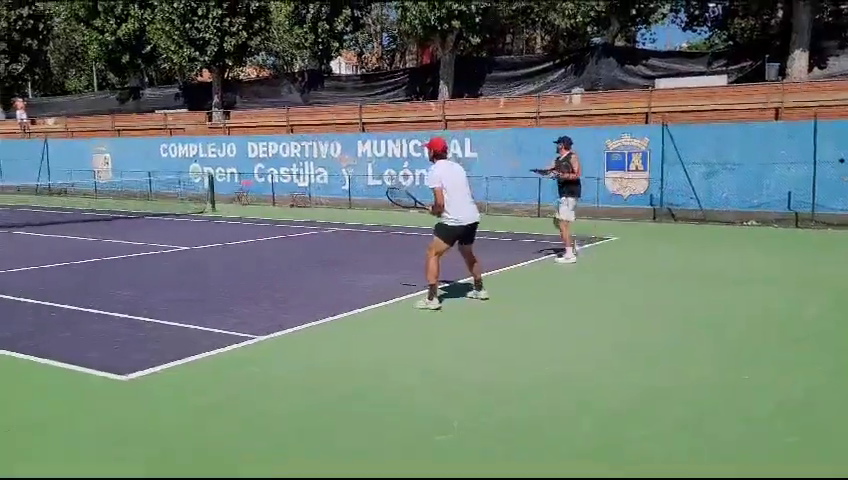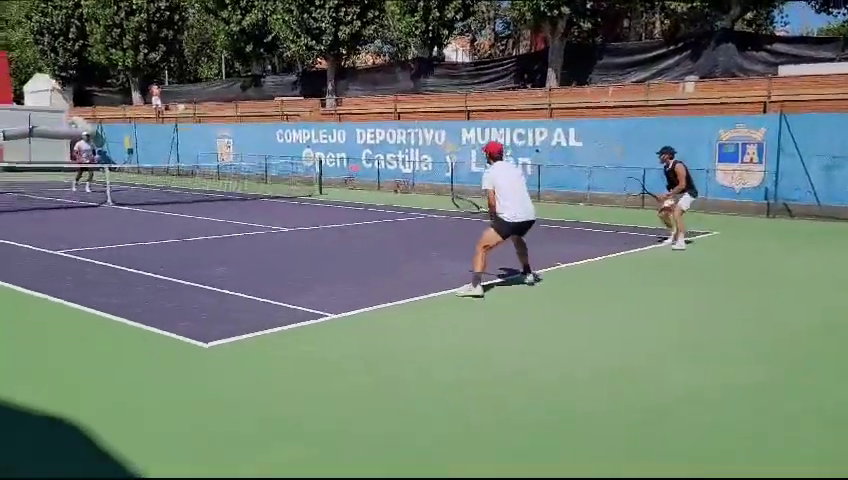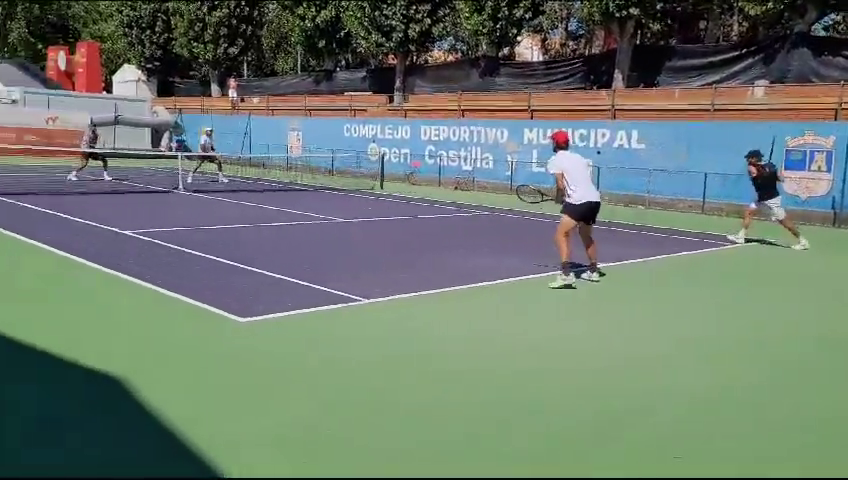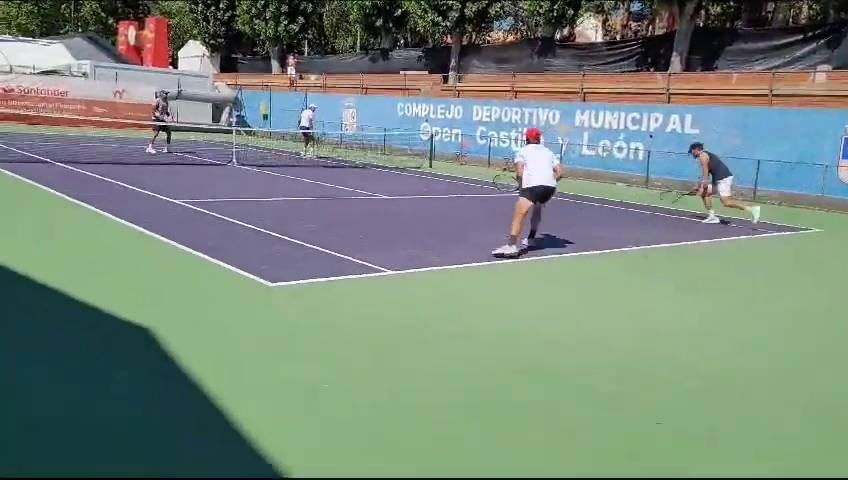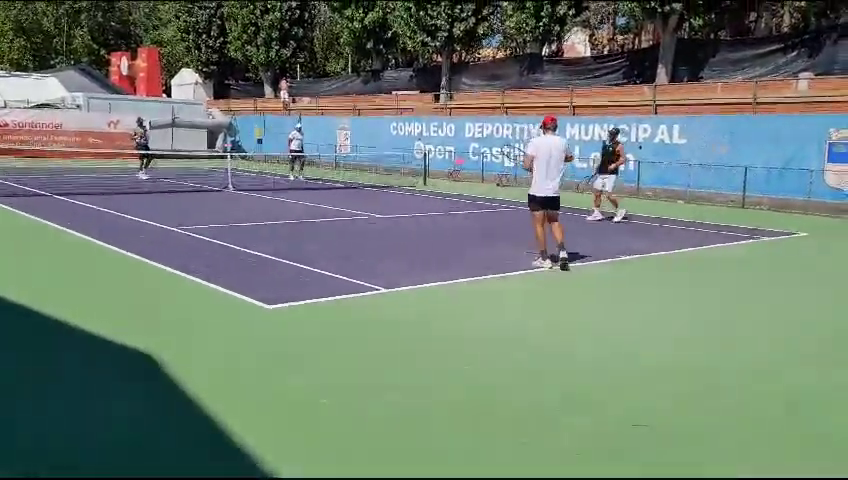
dt=1s
person 1, frame 1
left shoulder: (435, 170)
right shoulder: (458, 167)
left elbow: (440, 203)
left wrist: (434, 210)
left hip: (453, 221)
right hip: (472, 217)
left knee: (433, 254)
right knee: (467, 253)
left ankle: (432, 298)
right ankle: (479, 289)
person 1, frame 2
left shoulder: (489, 173)
right shoulder: (515, 168)
left elbow: (492, 203)
left wrist: (492, 214)
left hip: (510, 218)
right hip: (529, 216)
left knee: (482, 247)
right knee: (517, 239)
left ankle: (475, 285)
right ankle: (528, 274)
person 1, frame 3
left shoulder: (555, 159)
right shoulder: (579, 158)
left elbow: (560, 185)
left wrist: (558, 198)
right wrist: (565, 197)
left hip: (579, 202)
right hip: (594, 199)
left knee: (561, 235)
right knee: (585, 234)
left ankle: (566, 274)
right ankle: (593, 271)
person 1, frame 4
left shoulder: (522, 151)
right shoulder: (548, 152)
left elbow: (520, 173)
right elbow: (560, 172)
left wrist: (521, 186)
left hip: (533, 186)
right hip: (550, 187)
left knee: (518, 215)
right knee: (538, 208)
left ankle: (511, 246)
right ankle: (531, 239)
person 1, frame 5
left shoulder: (535, 142)
right shoulder: (563, 143)
left elbow: (526, 165)
right elbow: (569, 158)
left wrist: (533, 165)
left hip: (537, 191)
right hip: (554, 191)
left knee: (539, 225)
right knee: (555, 222)
left ankle: (544, 258)
right ankle: (562, 252)
